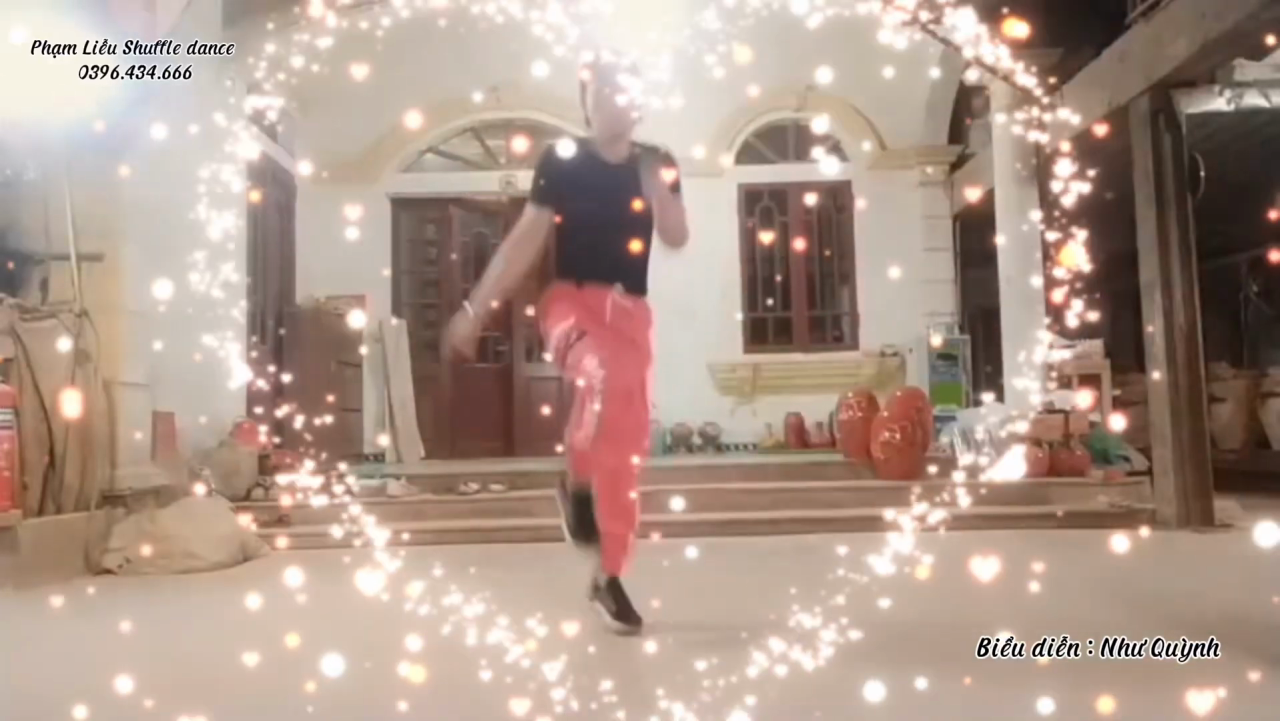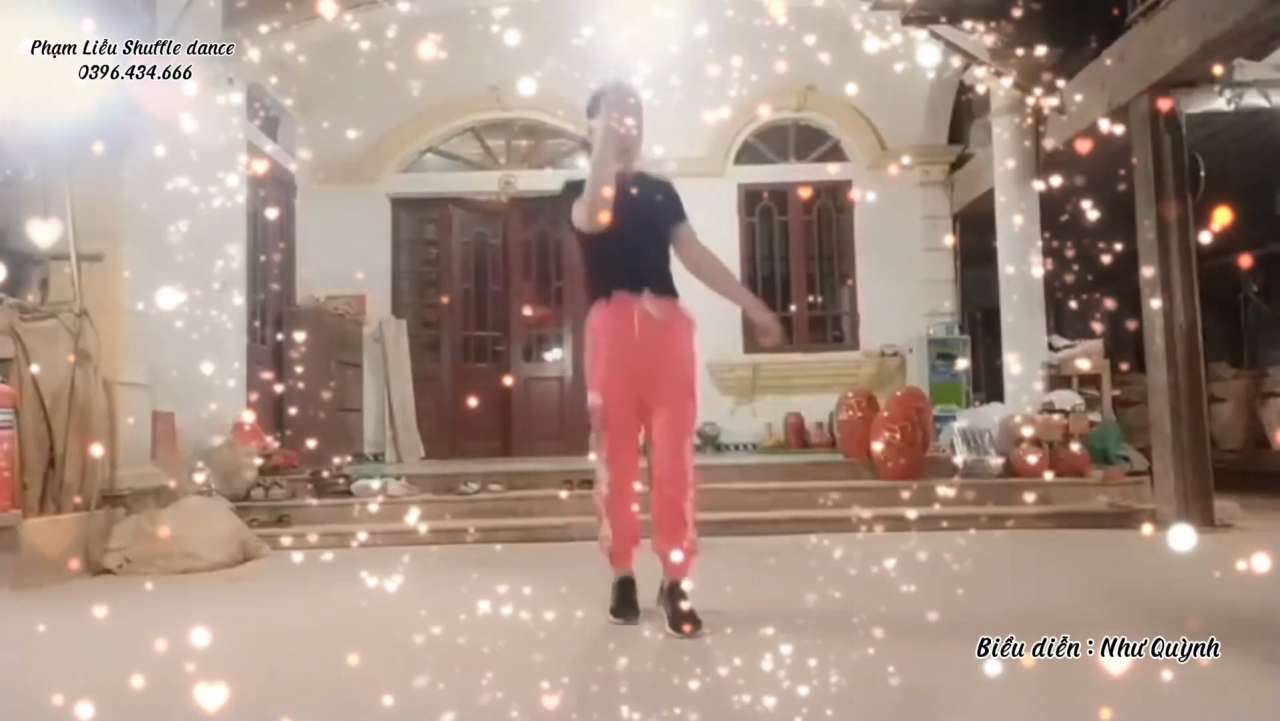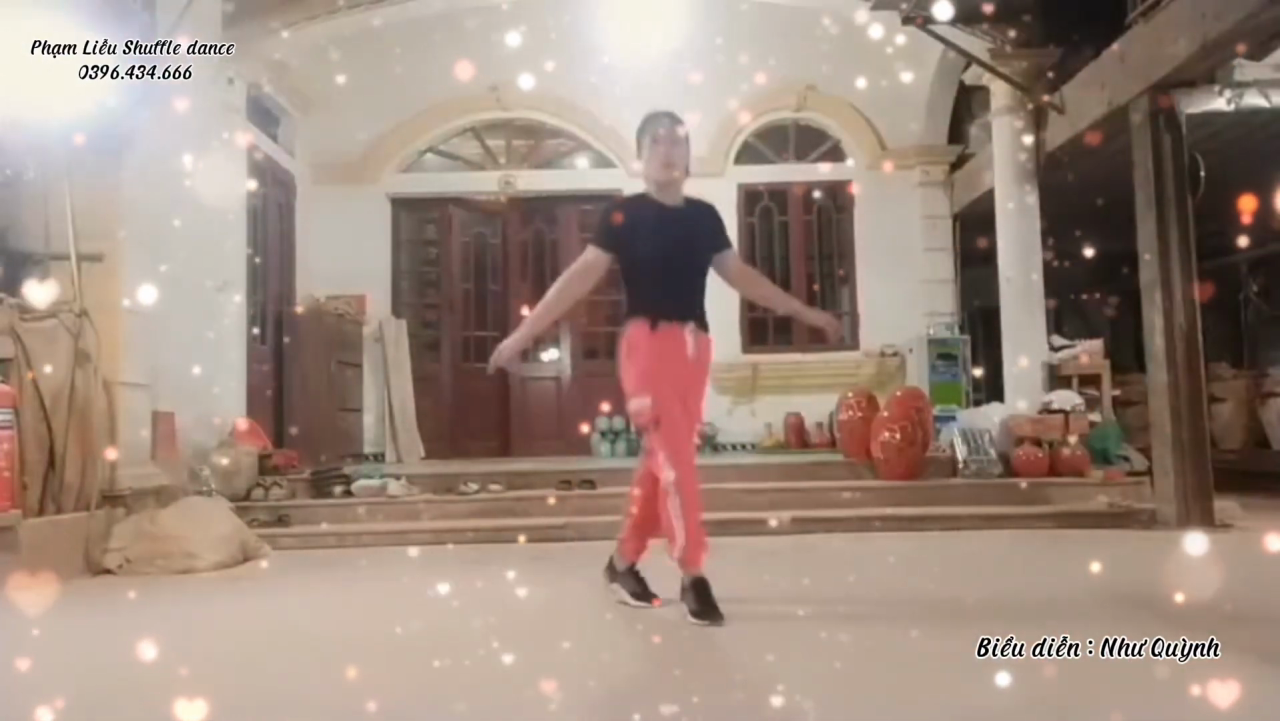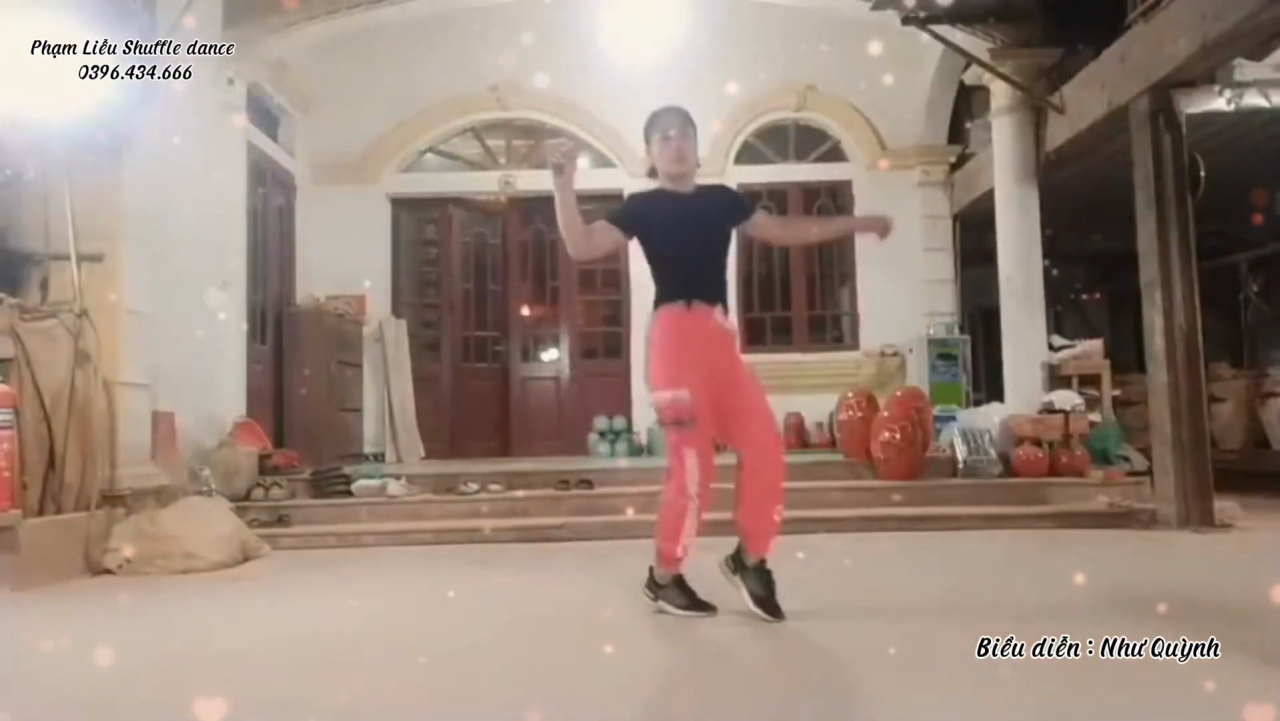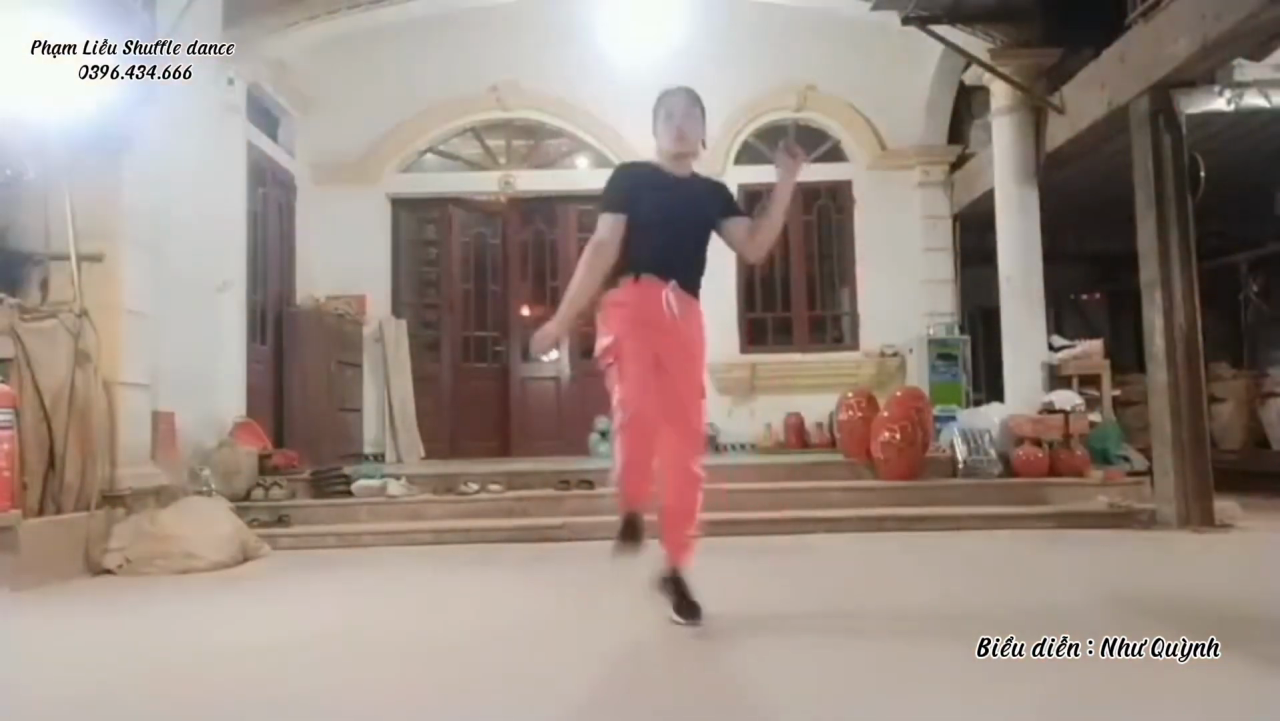
dt=0.7s
person 1, frame 1
left shoulder: (657, 164)
right shoulder: (562, 162)
left elbow: (677, 237)
right elbow: (525, 241)
left wrist: (660, 188)
right wrist: (475, 309)
left hip: (628, 312)
right hip: (575, 303)
left knee: (630, 448)
right knee: (604, 378)
left ankle: (611, 578)
right ankle: (576, 484)
person 1, frame 2
left shoulder: (661, 190)
right shoulder: (579, 189)
left elbow: (694, 253)
right elbow: (590, 222)
left wrist: (754, 307)
right wrist: (606, 158)
left hip: (667, 322)
right hip: (611, 324)
left knee: (673, 456)
right knee: (616, 456)
left ankle: (676, 584)
right ankle: (622, 576)
person 1, frame 3
left shoulder: (704, 216)
right shoulder: (624, 214)
left elbow: (740, 276)
right elbow: (581, 277)
left wrist: (806, 313)
right wrist: (525, 332)
left hip: (694, 348)
right hip: (648, 344)
left knee: (664, 464)
right knee: (675, 463)
left ankle: (622, 564)
right ankle: (693, 578)
person 1, frame 4
left shoulder: (720, 199)
right shoulder: (642, 207)
left elbow: (781, 230)
right elbow: (580, 246)
left wrist: (853, 223)
right wrist: (563, 183)
left hip: (720, 337)
right hip: (676, 333)
left knee: (765, 448)
right knee: (691, 461)
left ankle: (749, 559)
right ankle: (663, 577)
person 1, frame 5
left shoulder: (713, 194)
right shoulder: (629, 178)
left elbow: (753, 249)
right elbow: (602, 247)
left wrist: (786, 184)
right wrist: (563, 318)
left hip: (682, 320)
right hip: (630, 307)
left knee: (686, 448)
right knee: (639, 412)
left ankle: (676, 568)
right ankle: (631, 513)
